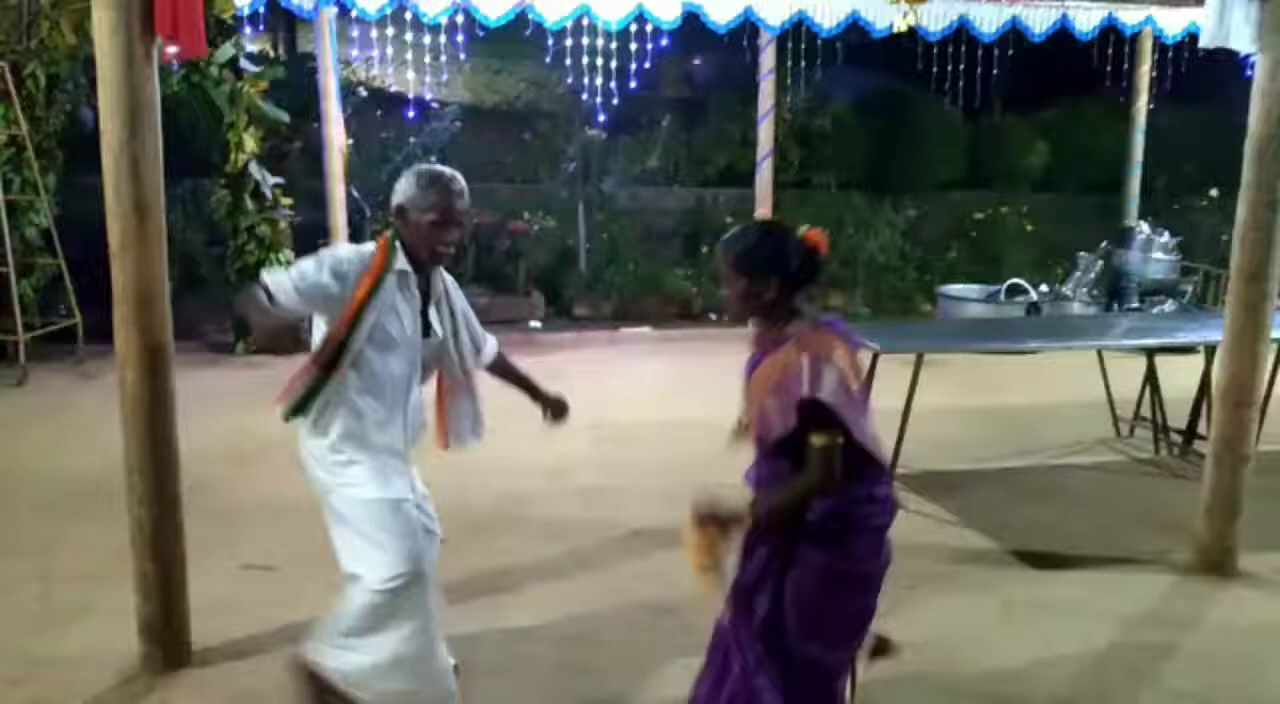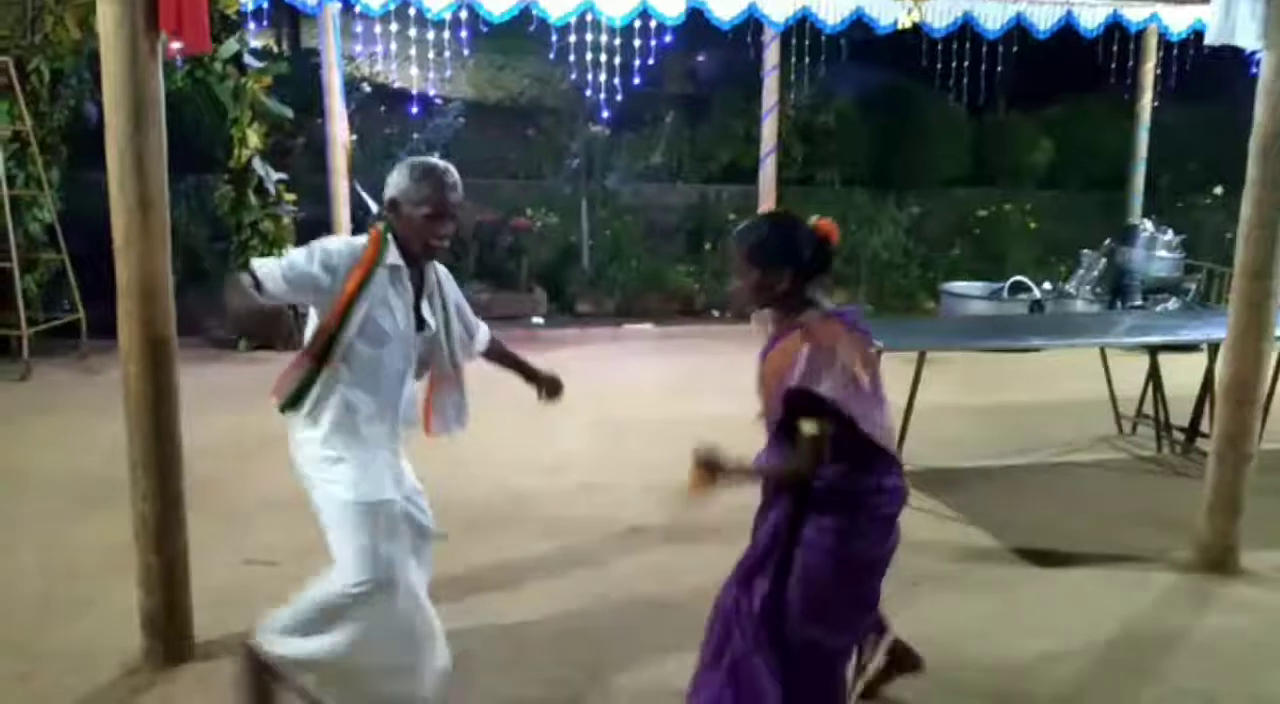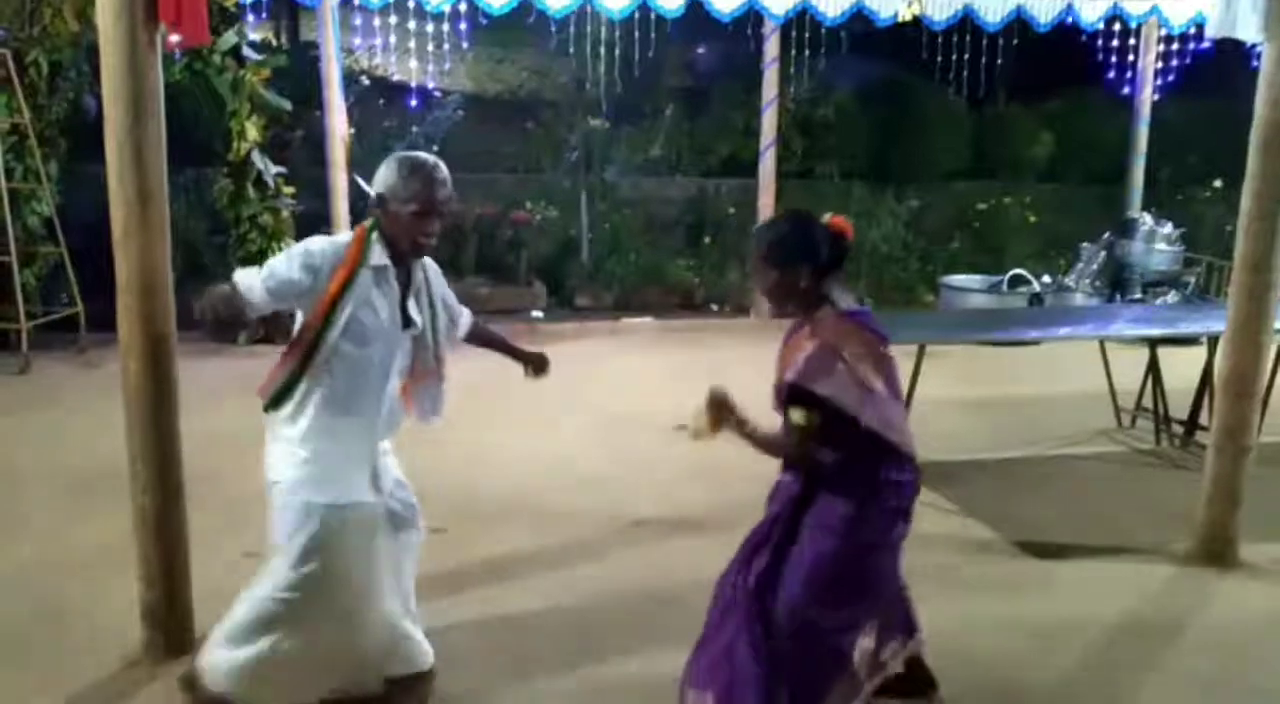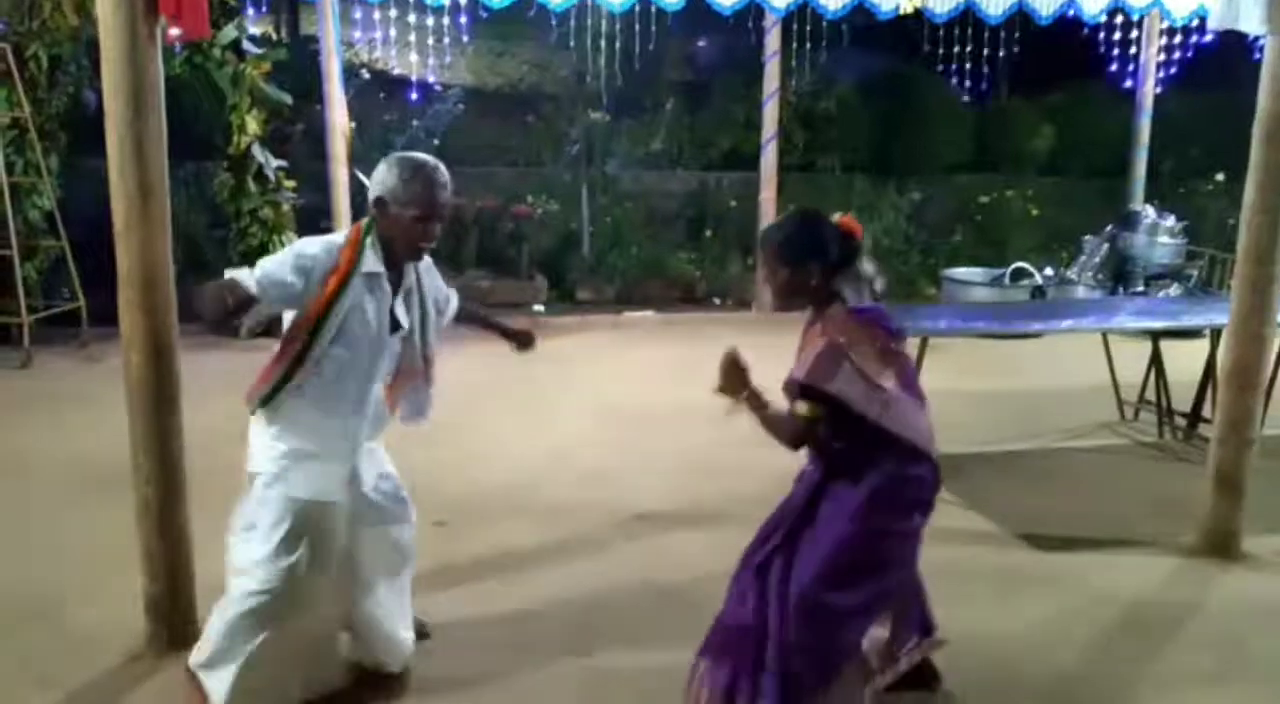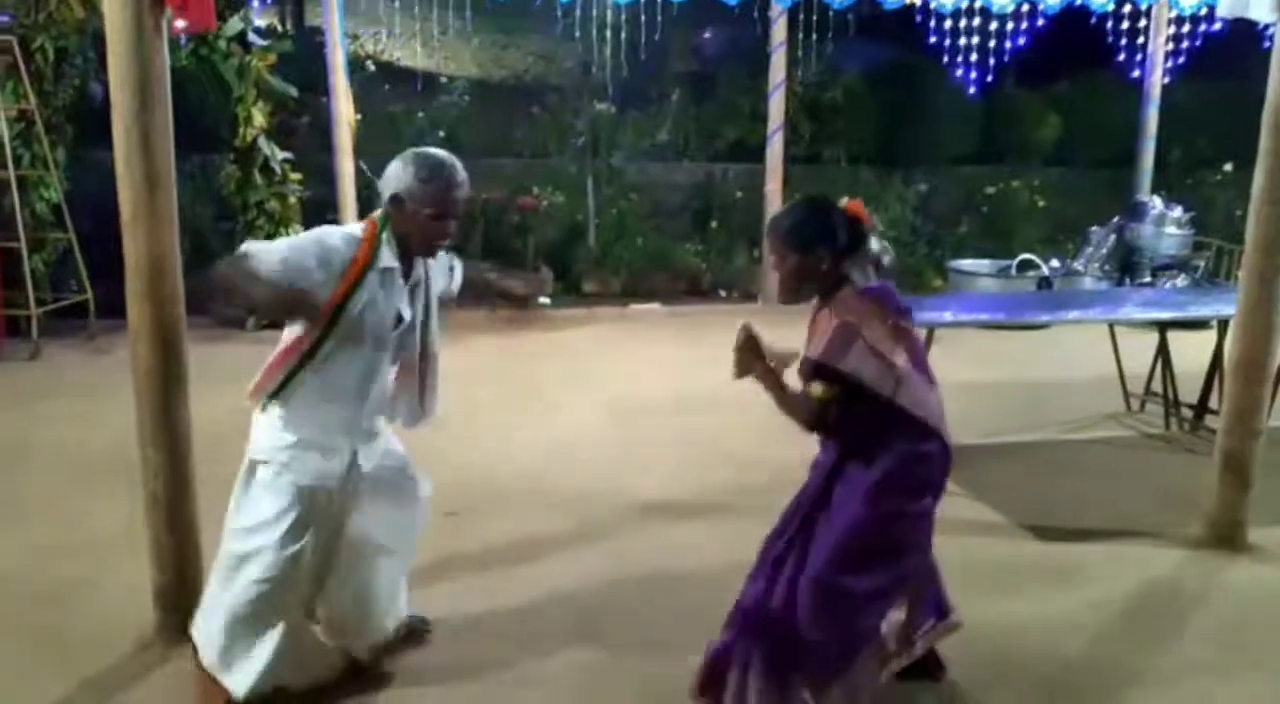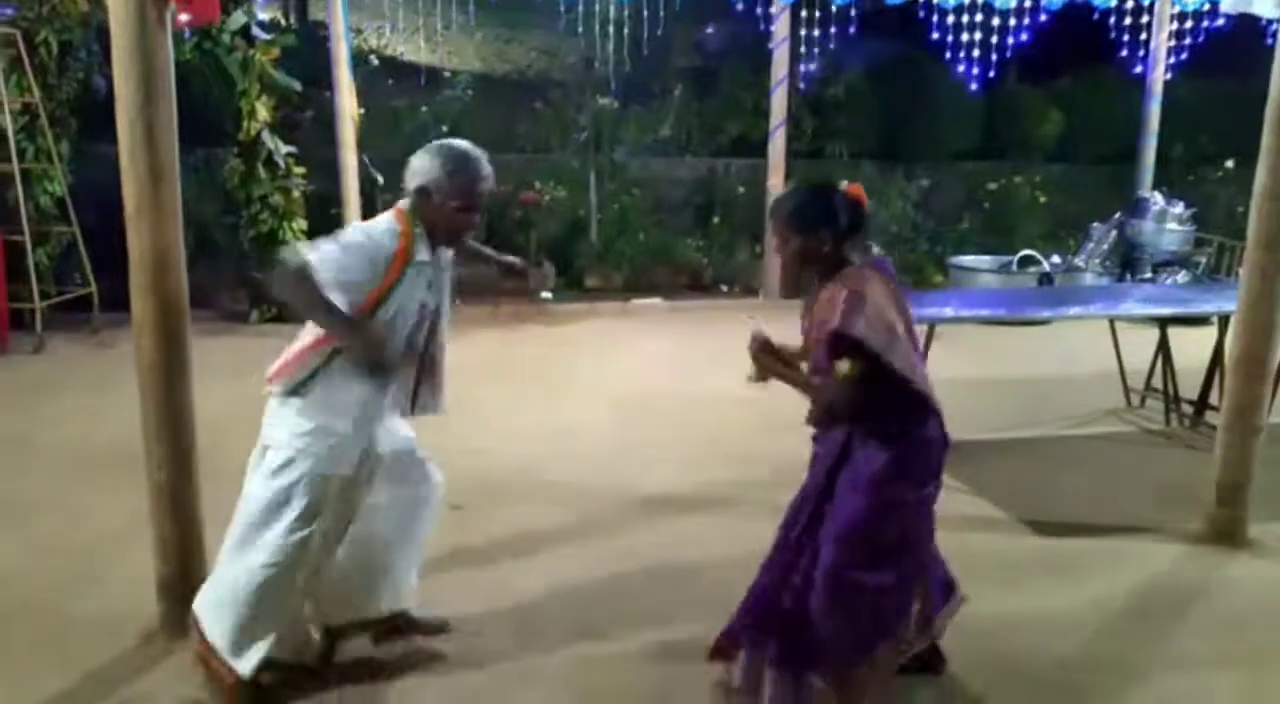
dt=0.1s
person 1, frame 1
left shoulder: (443, 288)
right shoulder: (353, 268)
left elbow: (482, 351)
right elbow: (265, 294)
left wrist: (537, 393)
right wrist: (269, 319)
left hip: (390, 446)
right hip: (345, 446)
left knee: (417, 543)
right knee: (398, 567)
person 1, frame 2
left shoulder: (437, 279)
right shoulder: (344, 259)
left elbow: (475, 338)
right elbow: (252, 281)
left wrist: (533, 375)
right wrist: (252, 304)
left hip: (380, 440)
right hip: (335, 441)
left knee: (410, 536)
right knee: (366, 572)
right ankle: (274, 650)
person 1, frame 3
left shoulder: (425, 274)
right shoulder: (328, 259)
left elbow: (460, 324)
right elbow: (244, 291)
left wrist: (516, 352)
right wrist: (227, 303)
left hip: (367, 443)
right hip: (315, 443)
left knee: (394, 531)
right knee: (301, 573)
left ankle: (391, 656)
person 1, frame 4
left shoulder: (419, 272)
right shoulder: (321, 260)
left elbow: (449, 309)
right elbow: (226, 294)
left wrist: (506, 331)
right wrist: (226, 300)
left hip: (354, 440)
right hip: (297, 442)
left knee: (388, 524)
right knee: (275, 572)
left ankle: (381, 649)
person 1, frame 5
left shoulder: (425, 261)
right shoulder: (338, 249)
left elbow: (450, 277)
right elbow: (232, 271)
right wrist: (279, 300)
left hip: (357, 427)
right hip: (299, 430)
left knee: (399, 498)
right knee: (276, 556)
left ankle: (370, 628)
person 1, frame 6
left shoulder: (433, 245)
right shoulder: (376, 245)
right elbow: (291, 280)
left wrist: (502, 261)
right wrist: (349, 333)
left hip: (371, 414)
right hip: (317, 415)
left knee: (413, 489)
right knee: (281, 540)
left ankle: (374, 609)
right ankle: (225, 648)
person 2, frame 1
left shoulder: (813, 356)
right shoulder: (769, 335)
left elbow: (824, 474)
left wrist: (737, 516)
left hip: (833, 514)
right hip: (799, 502)
left knee: (802, 631)
right knee: (772, 616)
right ankle: (857, 646)
person 2, frame 2
left shoulder: (821, 346)
right shoulder: (790, 324)
left elbow: (809, 460)
left wrist: (729, 469)
left hip: (843, 498)
right hip: (810, 488)
left knee: (806, 618)
right ankle: (882, 654)
person 2, frame 3
left shoulder: (825, 339)
right shoulder: (828, 312)
left elbow: (794, 446)
left wrist: (734, 422)
left hip: (855, 487)
right hip: (844, 474)
left knee: (805, 602)
person 2, frame 4
left shoulder: (835, 338)
right shoulder: (847, 305)
left elbow: (796, 434)
left wrist: (745, 390)
left hip: (878, 476)
right hip: (866, 466)
left knee: (815, 587)
right knee: (874, 576)
right ankle: (906, 663)
person 2, frame 5
left shoulder: (845, 317)
right shoulder: (859, 289)
left elbow: (812, 414)
left wrist: (759, 367)
left hip: (889, 458)
right hip: (880, 451)
left knee: (835, 567)
right knee: (887, 557)
right ankle: (912, 653)
person 2, frame 6
left shoulder: (854, 294)
right shoulder: (840, 281)
left elbow: (841, 399)
left wrist: (778, 368)
right wrist: (802, 356)
left hip: (888, 444)
right hip: (869, 438)
left knee: (846, 560)
right knee: (891, 548)
right ankle: (913, 647)
